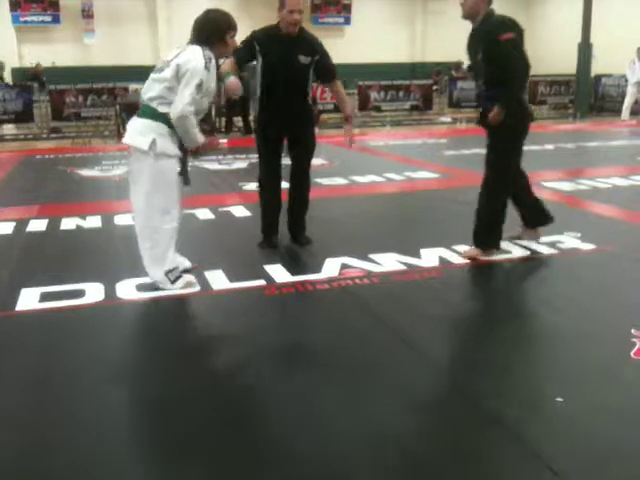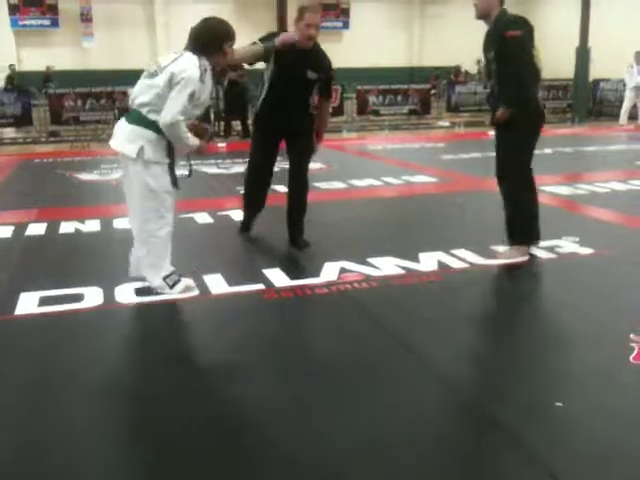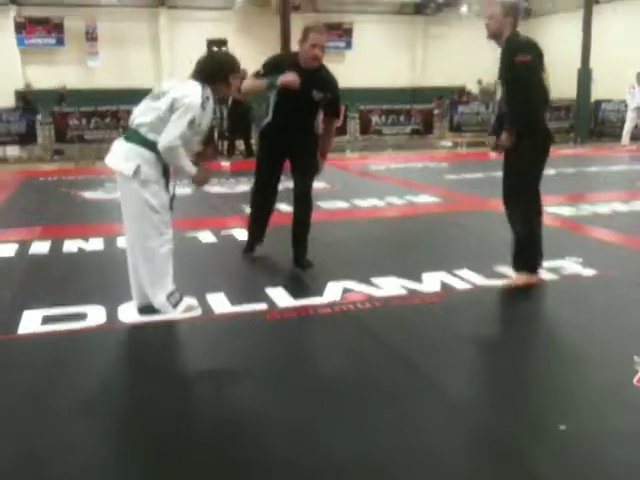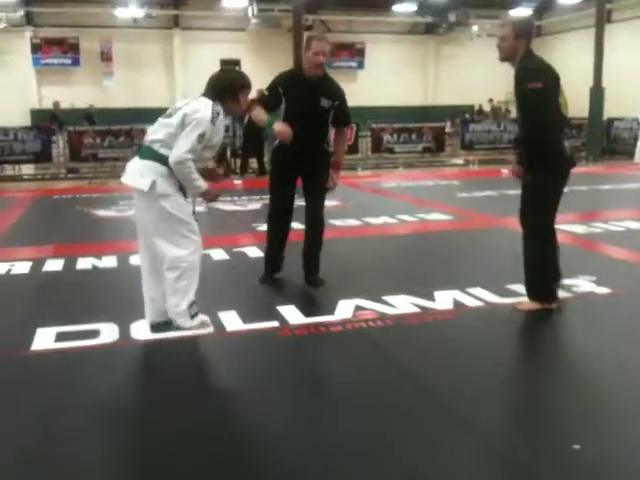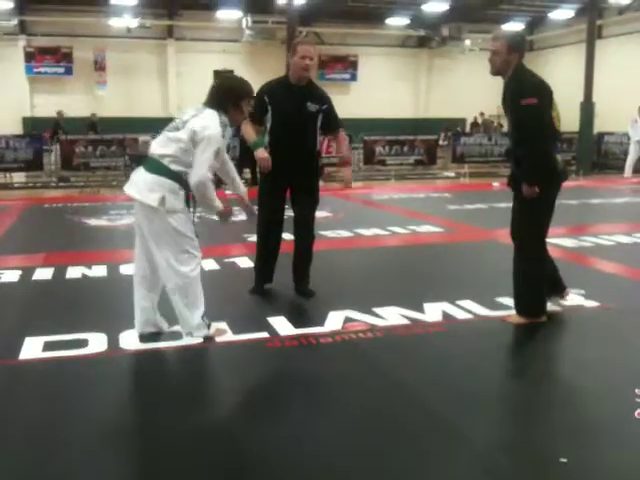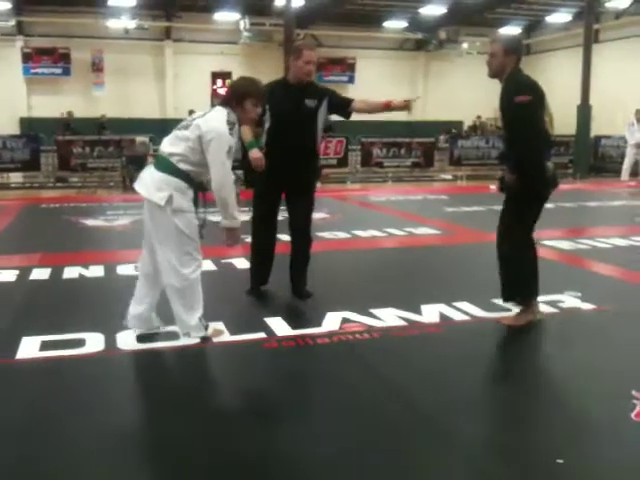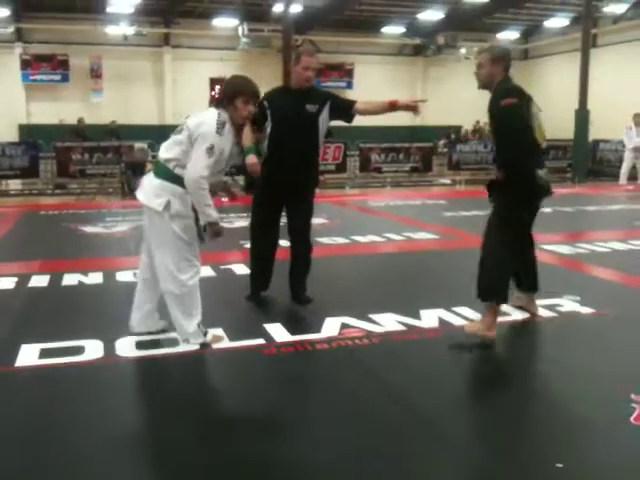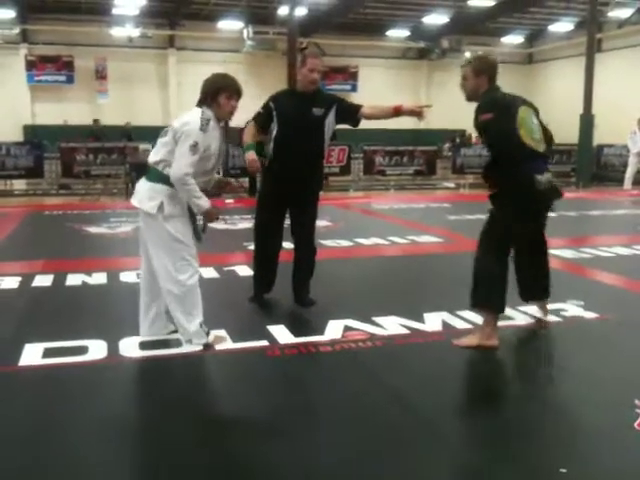
dt=0.3s
person 1, frame 1
left shoulder: (502, 27)
right shoulder: (477, 33)
left elbow: (518, 70)
left wrist: (503, 107)
right wrist: (487, 106)
left hip: (509, 115)
right hip: (496, 113)
left knee: (495, 176)
right knee: (510, 171)
left ankle: (485, 243)
right ankle: (535, 221)
person 1, frame 2
left shoulder: (513, 26)
right shoulder: (493, 32)
left elbow: (524, 70)
left wrist: (509, 106)
right wrist: (498, 107)
left hip: (522, 115)
right hip: (508, 115)
left knee: (515, 175)
right knee: (509, 174)
left ankle: (522, 239)
right ankle: (527, 234)
person 1, frame 3
left shoulder: (522, 48)
right shoulder: (510, 49)
left elbow: (529, 95)
left wrist: (511, 131)
right wrist: (503, 130)
left hip: (529, 138)
right hip: (520, 137)
left knee: (523, 199)
right knee: (515, 197)
left ankle: (528, 268)
right ankle: (527, 257)
person 1, frame 4
left shoulder: (534, 71)
right shoulder: (528, 69)
left elbow: (540, 122)
left wrist: (522, 160)
right wrist: (523, 158)
left hip: (546, 162)
right hip: (543, 159)
left knee: (537, 226)
right knee: (535, 222)
left ankle: (543, 296)
right ankle: (548, 279)
person 1, frame 5
left shoulder: (528, 86)
right shoulder: (516, 83)
left elbow: (537, 137)
left wrist: (530, 180)
right wrist: (525, 175)
left hip: (538, 177)
right hip: (534, 174)
left knee: (527, 239)
right knee: (528, 236)
left ankle: (533, 309)
right ankle: (553, 288)
person 1, frame 6
left shoulder: (520, 88)
right shoulder: (516, 86)
left elbow: (528, 136)
left wrist: (514, 170)
right wrist: (513, 167)
left hip: (528, 178)
right hip: (531, 175)
left knee: (511, 237)
right knee: (518, 236)
left ankle: (526, 304)
right ankle: (528, 299)
person 1, frame 7
left shoulder: (506, 95)
right shoulder: (517, 94)
left elbow: (517, 138)
right elbow: (533, 138)
left wrist: (503, 166)
right wrist: (507, 166)
left hip: (517, 183)
right hip: (533, 180)
left knee: (497, 244)
right knee: (519, 237)
left ankle: (489, 321)
right ankle: (528, 297)
person 1, frame 8
left shoulder: (488, 106)
right shoulder: (518, 102)
left elbow: (502, 148)
right elbow: (545, 140)
left wrist: (492, 179)
left hip: (519, 190)
right hip: (539, 187)
left knee: (491, 252)
right knee: (532, 245)
left ankle: (488, 331)
right ankle: (541, 305)
person 2, frame 1
left shoulder: (190, 56)
right shoulder: (199, 62)
right elbow: (180, 111)
left wrist: (193, 138)
right wrist: (196, 141)
left hip: (148, 133)
right hip: (156, 137)
left knee: (159, 205)
right knee: (160, 208)
left ankle: (167, 261)
right ankle: (165, 273)
person 2, frame 2
left shoulder: (183, 60)
right shoulder: (194, 71)
right elbow: (170, 119)
left wrist: (190, 128)
right wrist: (192, 144)
left hip: (136, 135)
right hip: (144, 141)
left knee: (150, 209)
right knee: (154, 211)
left ankle: (144, 266)
right ankle: (162, 278)
person 2, frame 3
left shoulder: (189, 90)
right shoulder: (197, 99)
right elbow: (169, 143)
left wrist: (195, 151)
right wrist: (192, 172)
left hip: (134, 157)
right hip: (140, 162)
left knee: (143, 232)
right knee: (155, 232)
left ankle: (147, 297)
right ankle: (165, 300)
person 2, frame 4
left shoulder: (204, 107)
right shoulder: (208, 115)
right elbow: (180, 158)
right wrist: (201, 189)
left hip: (148, 174)
right hip: (156, 177)
left knee: (156, 247)
right knee: (186, 242)
left ankle: (159, 313)
right ankle: (183, 312)
person 2, frame 5
left shoulder: (205, 118)
right shoulder: (213, 129)
left elbow: (222, 162)
right elbow: (200, 179)
left wrist: (242, 193)
right wrist: (216, 207)
left hip: (148, 185)
right hip: (162, 191)
left knee: (151, 260)
right knee: (184, 259)
left ankle: (148, 323)
right ankle: (196, 326)
person 2, frame 6
left shoulder: (217, 118)
right shoulder: (222, 129)
left elbow: (218, 173)
right elbow: (221, 181)
left wrist: (230, 202)
right wrist: (231, 223)
left hip: (159, 183)
right hip: (170, 190)
left knee: (157, 256)
right knee: (184, 260)
left ankle: (140, 317)
right ankle: (193, 327)
person 2, frame 7
left shoulder: (219, 122)
right shoulder: (212, 127)
right elbow: (195, 177)
right wrist: (211, 218)
left hip: (162, 191)
right hip: (168, 195)
left knee: (159, 262)
right knee: (182, 265)
left ankle: (144, 320)
right ankle: (192, 332)
person 2, frame 8
left shoulder: (208, 123)
right shoulder: (198, 125)
right elbow: (180, 174)
left wrist: (215, 181)
right wrist: (203, 206)
left hip: (159, 195)
right hip: (163, 198)
left knee: (158, 265)
right knee: (181, 266)
left ankle: (155, 325)
right ankle: (195, 332)
person 3, frame 1
left shoulder: (312, 46)
right shoulder: (261, 38)
left elbow: (332, 83)
right elbow: (231, 62)
left wrist: (347, 117)
right wrist: (229, 76)
left hip: (301, 119)
right hip: (268, 118)
left knee: (301, 175)
right knee: (269, 175)
left ankle: (298, 229)
right ankle: (269, 233)
person 3, frame 2
left shoulder: (321, 61)
left elbow: (324, 101)
left wrist: (319, 134)
left hip: (300, 122)
right hip: (268, 118)
left knee: (299, 177)
right knee: (258, 171)
left ankle: (296, 233)
right ankle: (249, 216)
person 3, frame 3
left shoulder: (327, 81)
right shoulder: (279, 63)
left elbow: (330, 120)
right elbow: (246, 87)
left wrist: (322, 153)
right wrist: (275, 82)
left hip: (305, 142)
right hip: (273, 137)
left knee: (303, 196)
right knee: (263, 189)
left ankle: (300, 252)
right ankle: (253, 238)
person 3, frame 4
left shoulder: (334, 91)
right shoulder: (285, 81)
left elbow: (341, 131)
right elbow: (256, 111)
left wrist: (336, 168)
right wrist: (273, 122)
left hip: (317, 160)
right hip: (285, 157)
left knee: (315, 215)
right knee: (279, 212)
left ankle: (311, 271)
right ankle: (271, 268)
person 3, frame 5
left shoulder: (320, 97)
right shoulder: (271, 90)
left elbow: (337, 131)
right elbow: (249, 122)
left wrist: (346, 163)
right wrist: (259, 147)
left hip: (307, 171)
right hip: (274, 168)
left knee: (305, 227)
right knee: (269, 224)
left ankle: (302, 282)
right ankle: (262, 279)
person 3, frame 6
left shoulder: (321, 95)
right shoulder: (270, 92)
left elbow: (355, 105)
left wrist: (390, 105)
right wrist: (252, 147)
left hip: (304, 172)
right hip: (271, 169)
left knee: (301, 229)
right knee: (263, 225)
left ankle: (299, 283)
right ankle: (257, 281)
person 3, frame 7
left shoulder: (324, 100)
right shoulder: (273, 97)
left elbow: (360, 107)
right elbow: (250, 127)
left wrist: (397, 105)
right wrist: (250, 152)
left hip: (303, 179)
right hip: (271, 177)
left knee: (301, 235)
right knee: (262, 232)
left ankle: (298, 288)
right ankle: (257, 287)
person 3, frame 8
left shoulder: (330, 103)
right shoulder: (279, 100)
left elbow: (366, 111)
right elbow: (254, 126)
left wrist: (402, 110)
right wrist: (250, 148)
left hip: (308, 182)
right hip: (275, 179)
left knee: (305, 238)
right knee: (266, 234)
left ankle: (301, 290)
right ankle: (260, 289)
